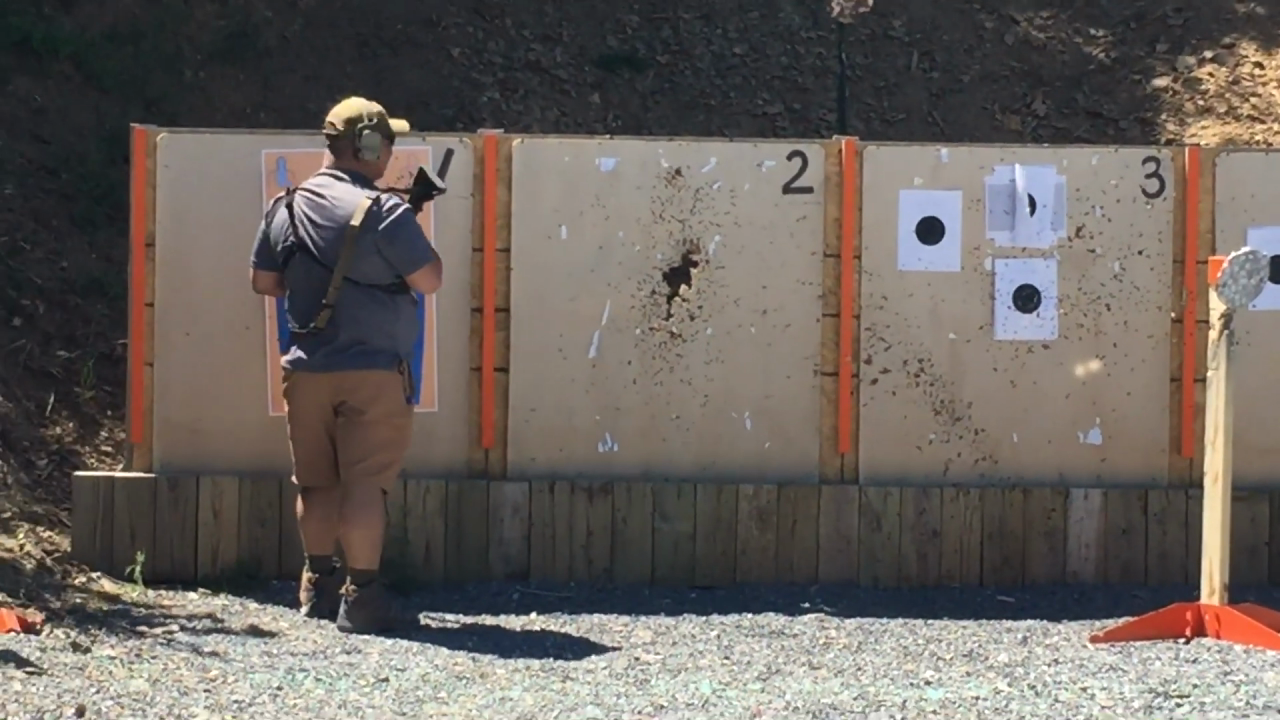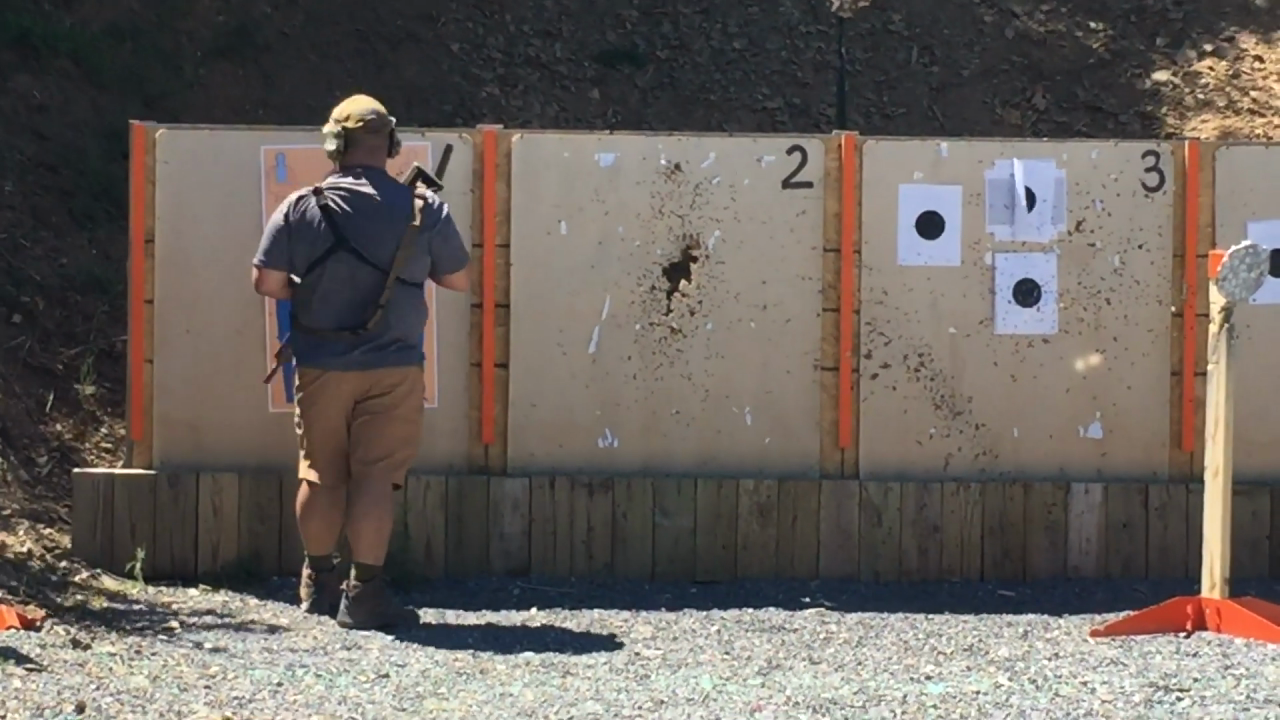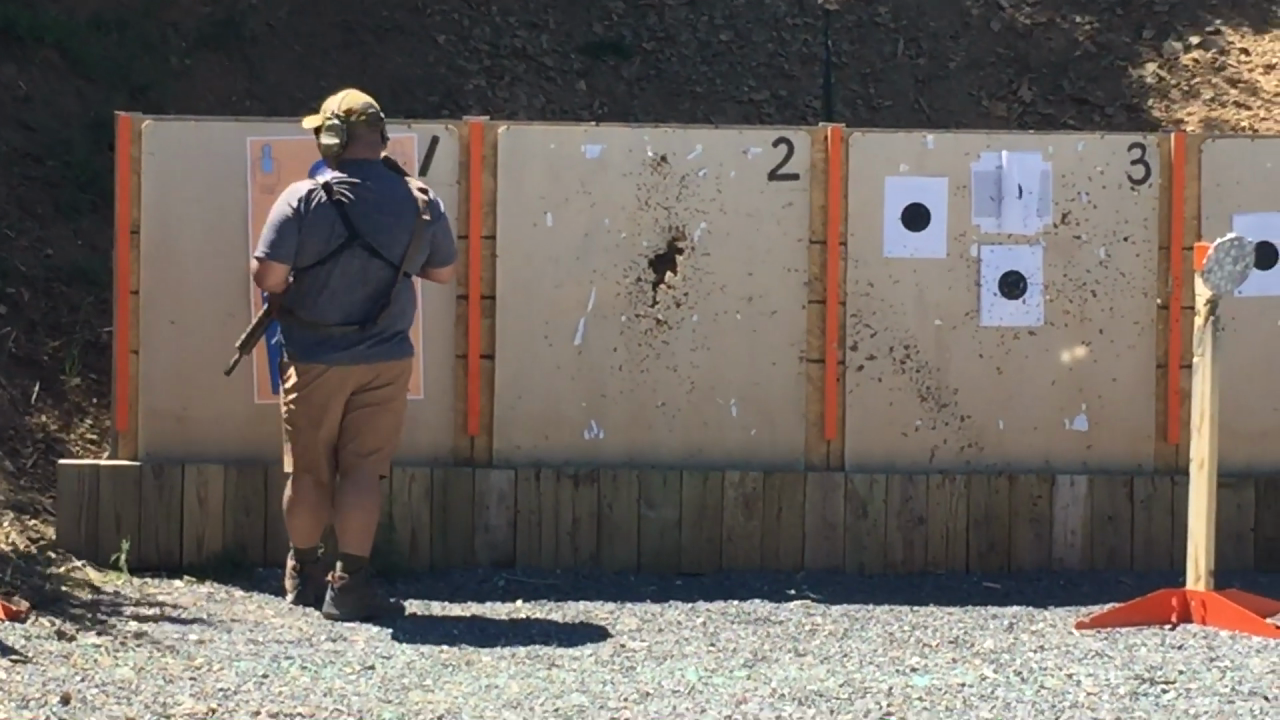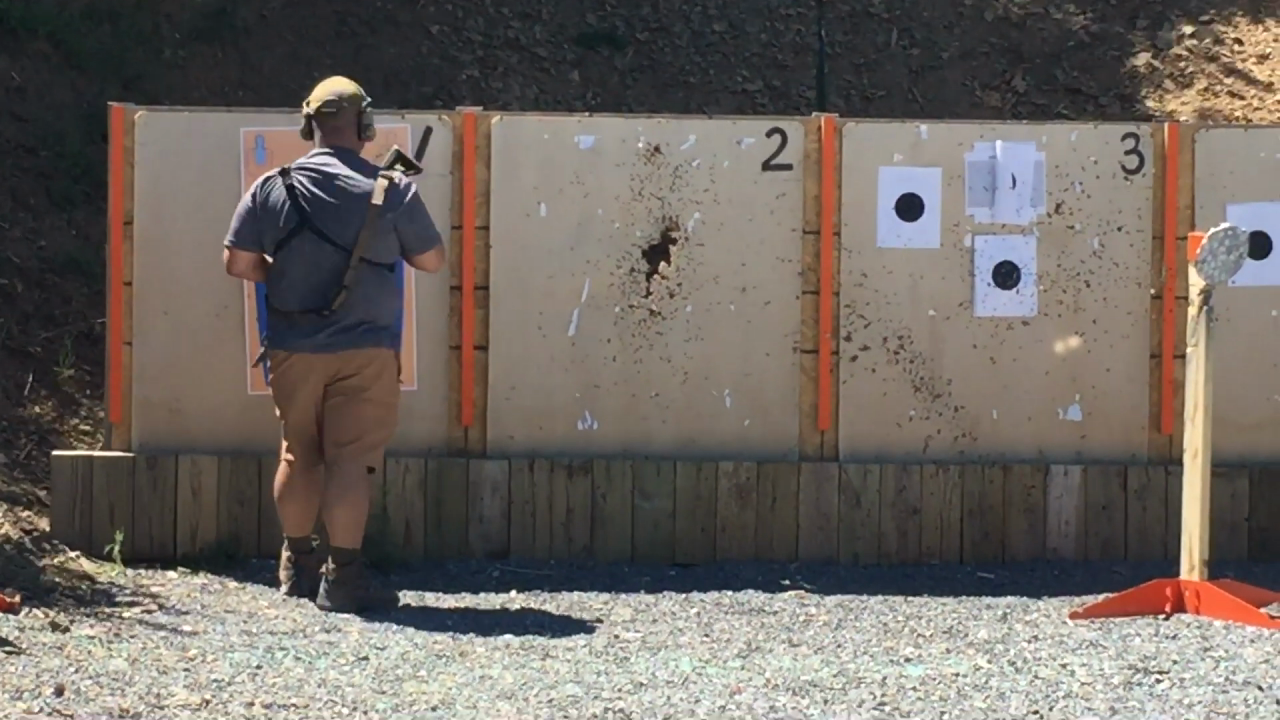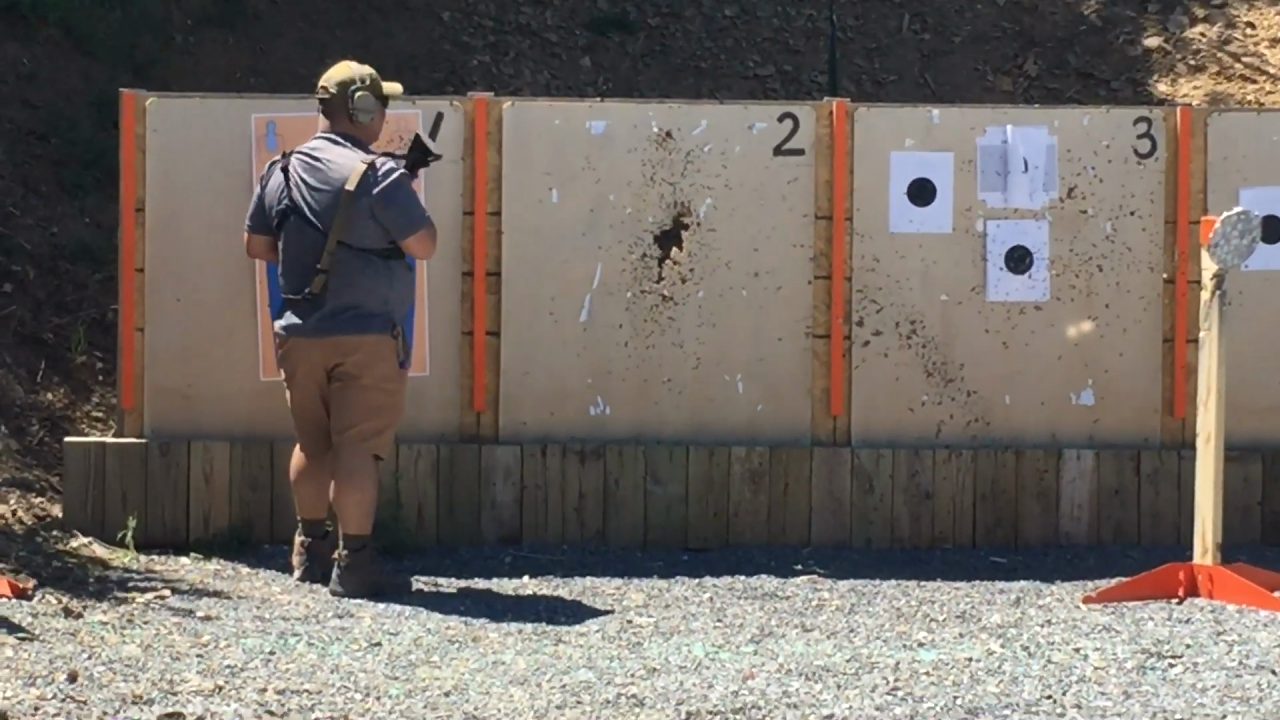
dt=0.5s
person 1, frame 1
left shoulder: (285, 207)
right shoulder: (384, 210)
left elbow: (263, 281)
right elbow: (429, 281)
right wrist: (417, 246)
left hip: (306, 367)
right hip: (373, 370)
left knee: (316, 481)
right knee: (365, 484)
left ankle: (317, 587)
right ankle: (360, 598)
person 1, frame 2
left shoulder: (302, 205)
right shoulder: (425, 208)
left elbow: (266, 282)
right elbow: (459, 280)
left hip: (321, 367)
right hip: (393, 369)
left knee: (320, 477)
right knee: (375, 478)
left ankle: (317, 585)
right ankle: (363, 594)
person 1, frame 3
left shoulder: (305, 197)
right shoulder: (422, 202)
left elbow: (266, 276)
right elbow: (443, 272)
left wrist: (292, 288)
left hip: (314, 359)
right hip: (385, 359)
left knee: (308, 469)
right knee: (362, 469)
left ankle: (303, 576)
right ankle: (349, 584)
person 1, frame 4
left shoulder: (271, 186)
right shoulder: (393, 190)
left elbow: (237, 263)
right elbow: (432, 260)
left hip: (293, 348)
right hip: (366, 350)
left knee: (299, 457)
right knee: (350, 460)
left ankle: (297, 565)
right ankle: (342, 577)
person 1, frame 5
left shoulder: (281, 170)
right shoulder: (378, 174)
left elbow: (257, 245)
right elbow: (424, 246)
right wrist: (396, 216)
left hip: (301, 331)
right hip: (366, 334)
left knee: (312, 444)
right knee: (358, 448)
left ankle: (311, 550)
right ankle: (354, 562)
